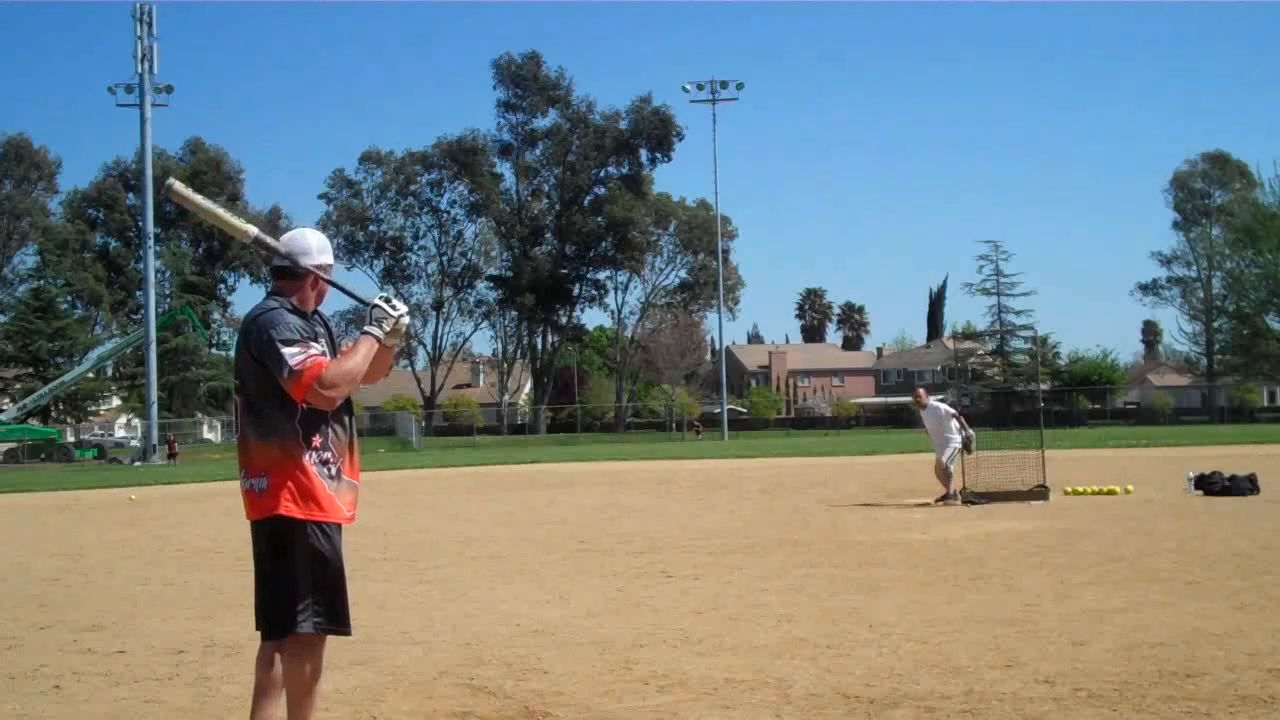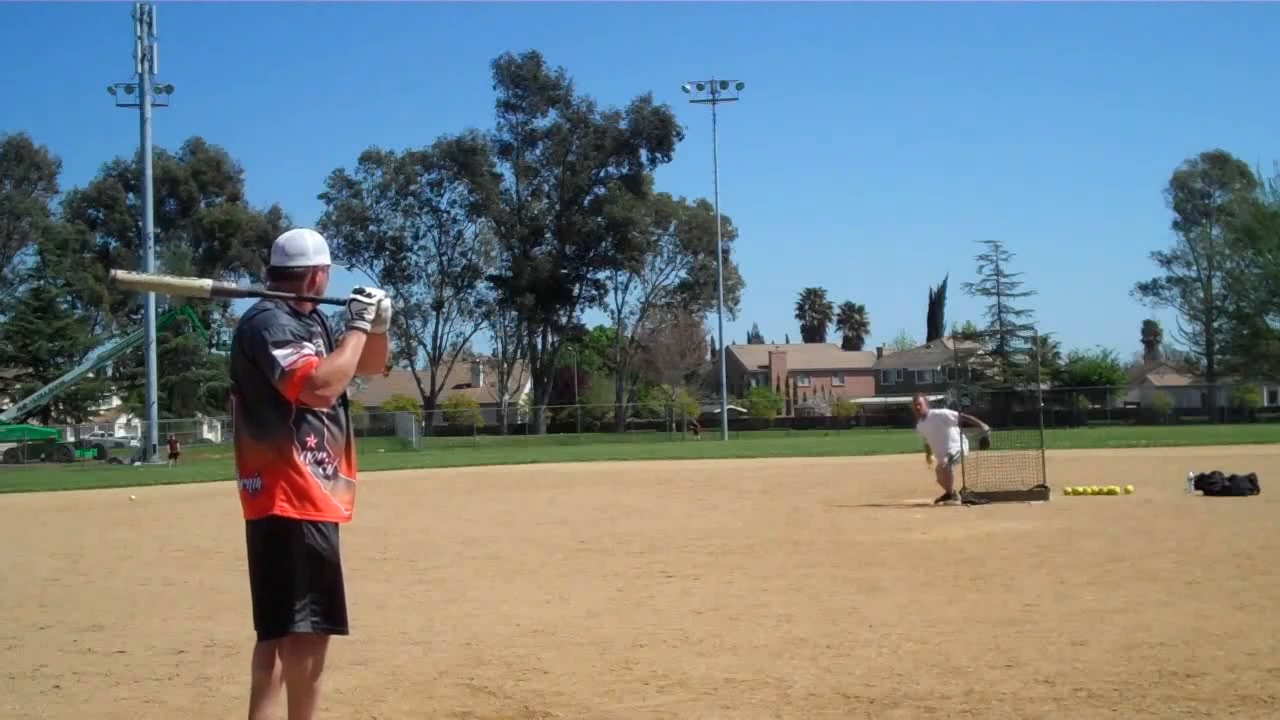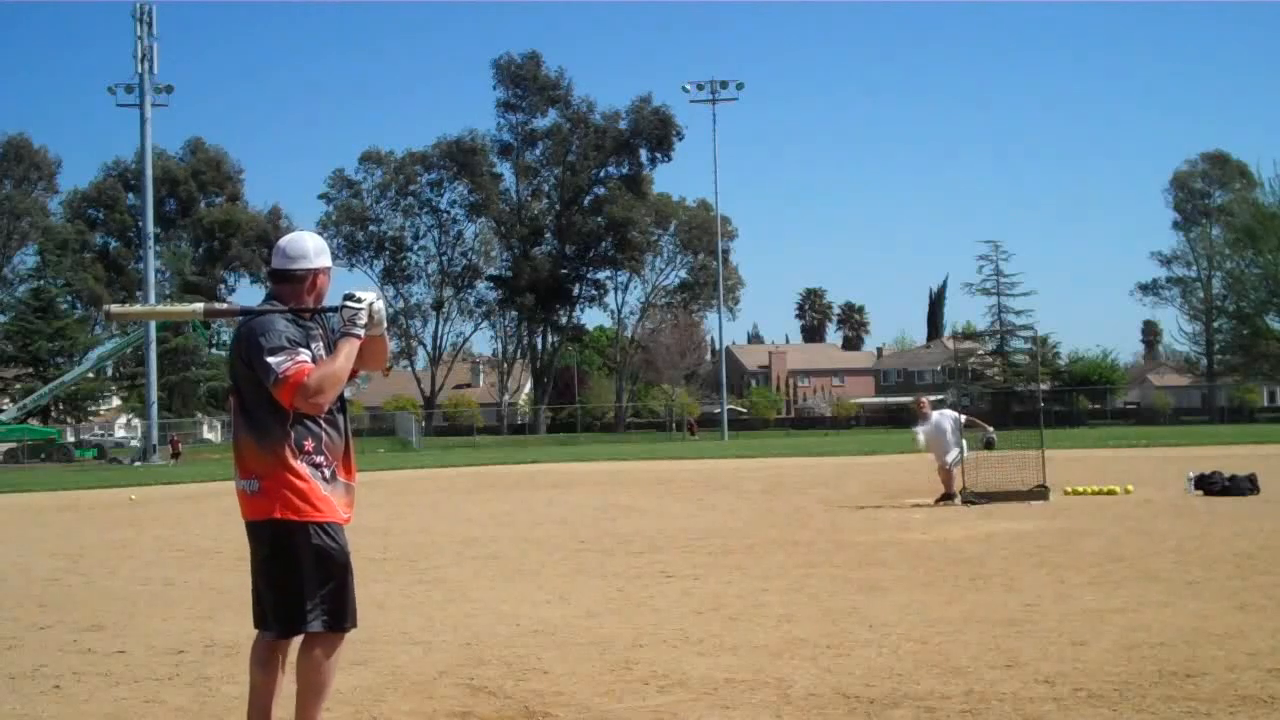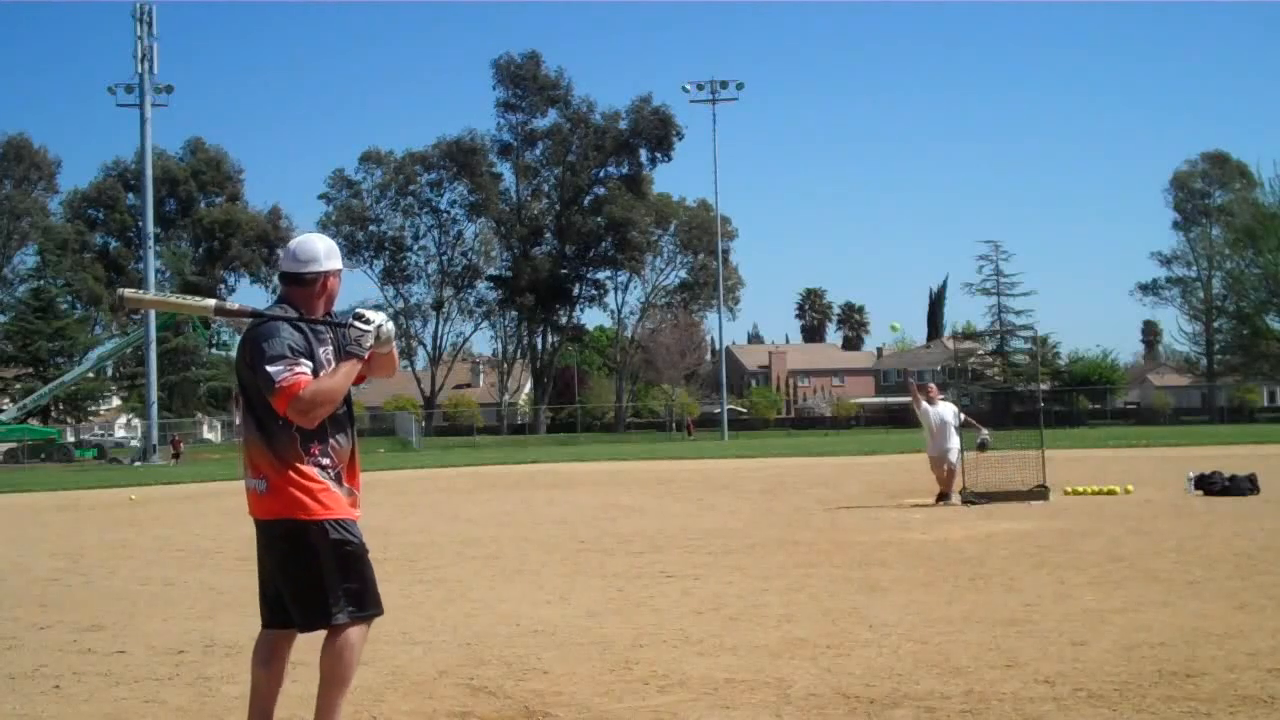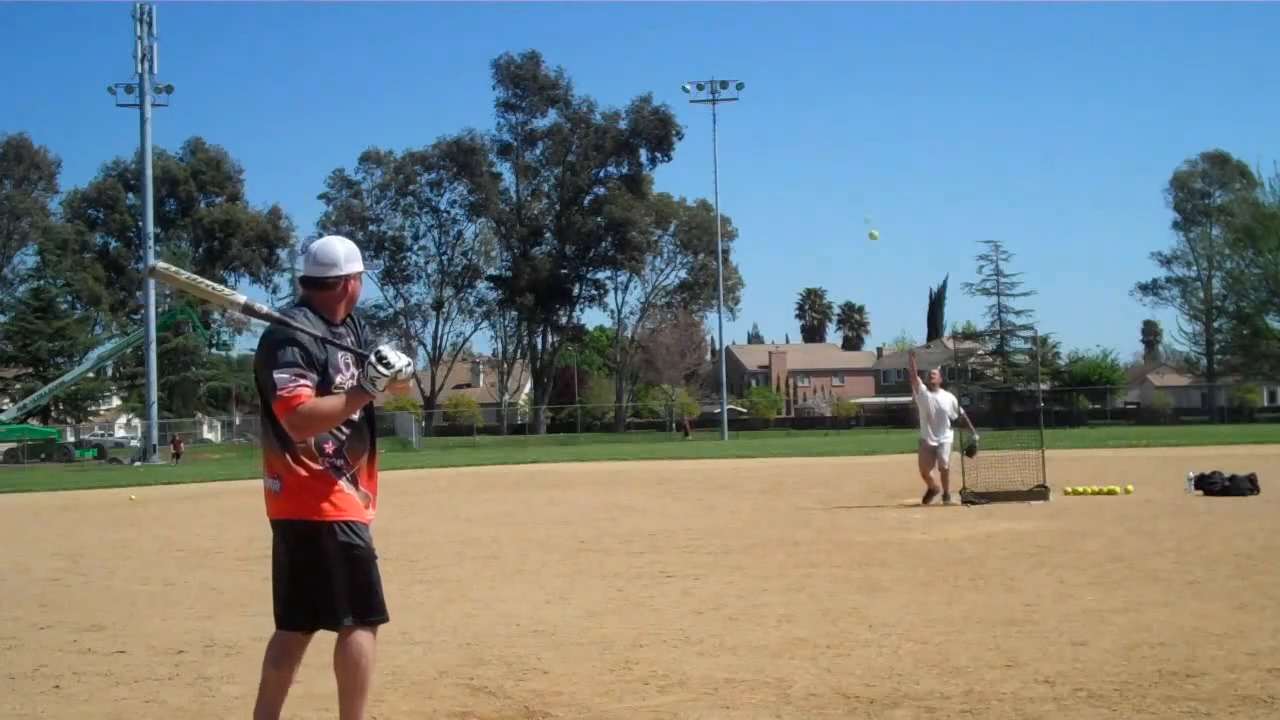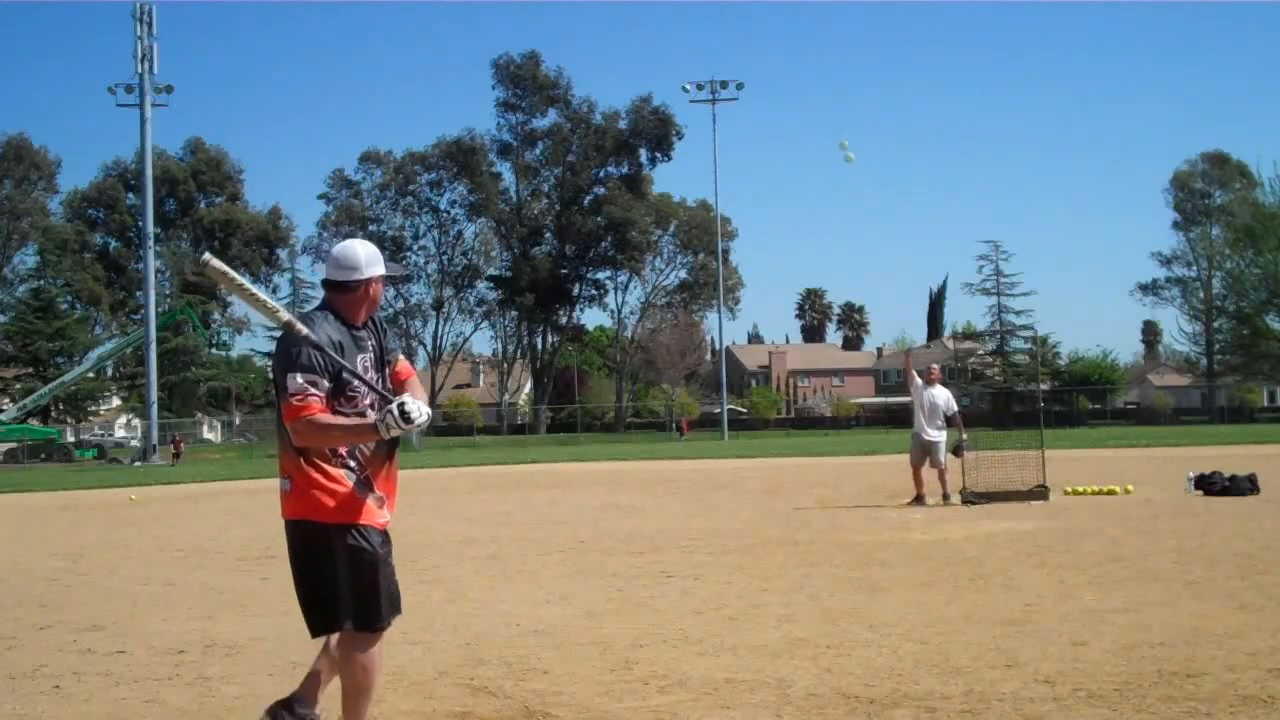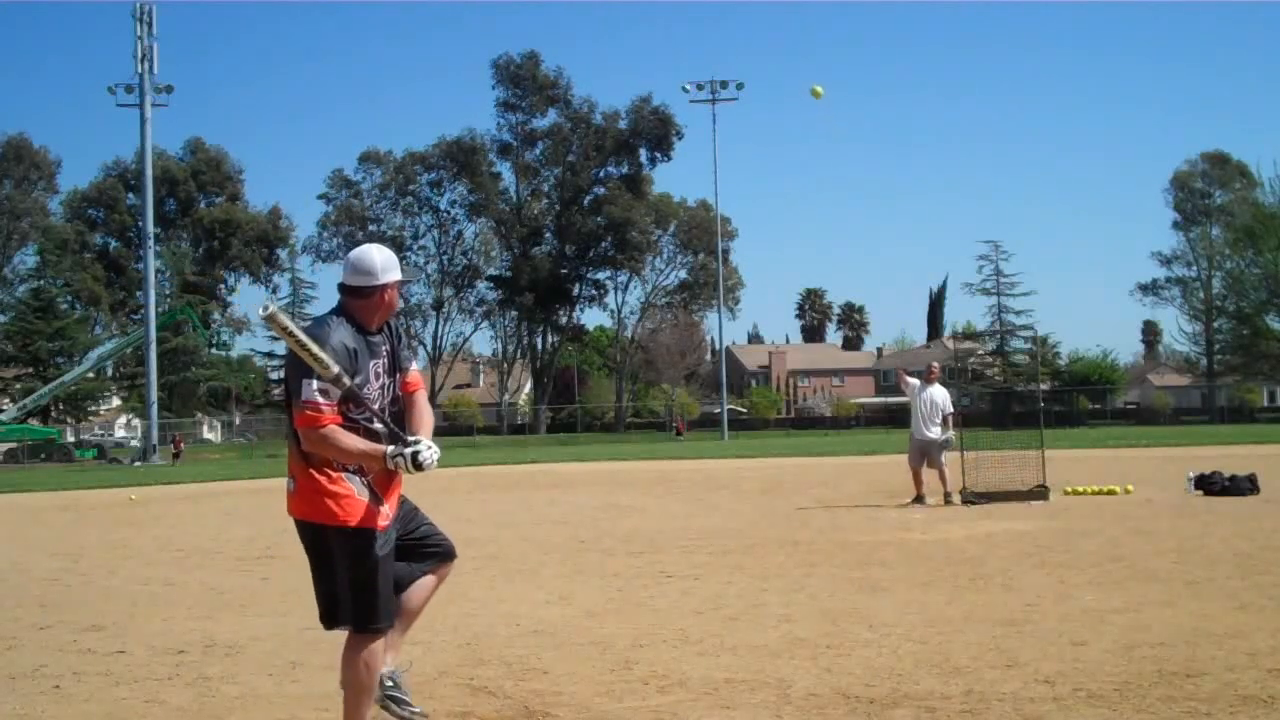
dt=0.7s
person 1, frame 1
left shoulder: (311, 322)
right shoulder: (273, 322)
left elbow: (367, 373)
right elbow: (326, 388)
left wrist: (388, 336)
right wrist: (373, 330)
left hip: (306, 496)
right hip: (294, 497)
left knee: (286, 624)
right knee: (307, 625)
person 1, frame 2
left shoulder: (312, 321)
right shoulder: (268, 322)
left elbow: (371, 364)
right elbow: (320, 387)
left wrist: (377, 325)
right wrist: (358, 324)
left hip: (303, 496)
right hip: (291, 496)
left knee: (281, 624)
right knee: (309, 626)
person 1, frame 3
left shoulder: (316, 324)
right shoulder: (266, 329)
left elbow: (374, 361)
right elbow: (314, 395)
left wrist: (373, 325)
right wrist: (351, 331)
left hip: (287, 501)
right hip: (294, 499)
left knee: (279, 623)
right knee: (327, 623)
person 1, frame 4
left shoulder: (329, 326)
right shoulder: (273, 333)
left elbow: (385, 369)
right elbow: (306, 408)
left wrist: (382, 340)
right wrist: (355, 352)
left hip: (286, 501)
right hip: (302, 497)
left knee: (282, 622)
right knee: (353, 613)
person 1, frame 5
left shoulder: (351, 328)
right shoulder: (289, 337)
left elbow: (401, 386)
right elbow: (299, 421)
left wrist: (398, 369)
right wrist: (367, 387)
left hip: (324, 499)
right hip: (317, 501)
left knee: (297, 623)
right knee: (360, 619)
person 1, frame 6
left shoulder: (375, 329)
right shoulder: (311, 338)
left elbow: (408, 380)
right elbow: (303, 427)
left wrist: (413, 405)
right wrist: (380, 425)
left hip: (364, 499)
right hip: (328, 503)
left knee: (372, 612)
right knee: (366, 623)
person 1, frame 7
left shoulder: (390, 333)
right shoulder: (327, 342)
left elbow: (415, 393)
right elbow: (317, 435)
left wrist: (421, 442)
right wrist: (391, 455)
left hip: (377, 494)
right hip: (336, 502)
left knee: (437, 557)
right knee: (370, 623)
left ankle: (381, 669)
